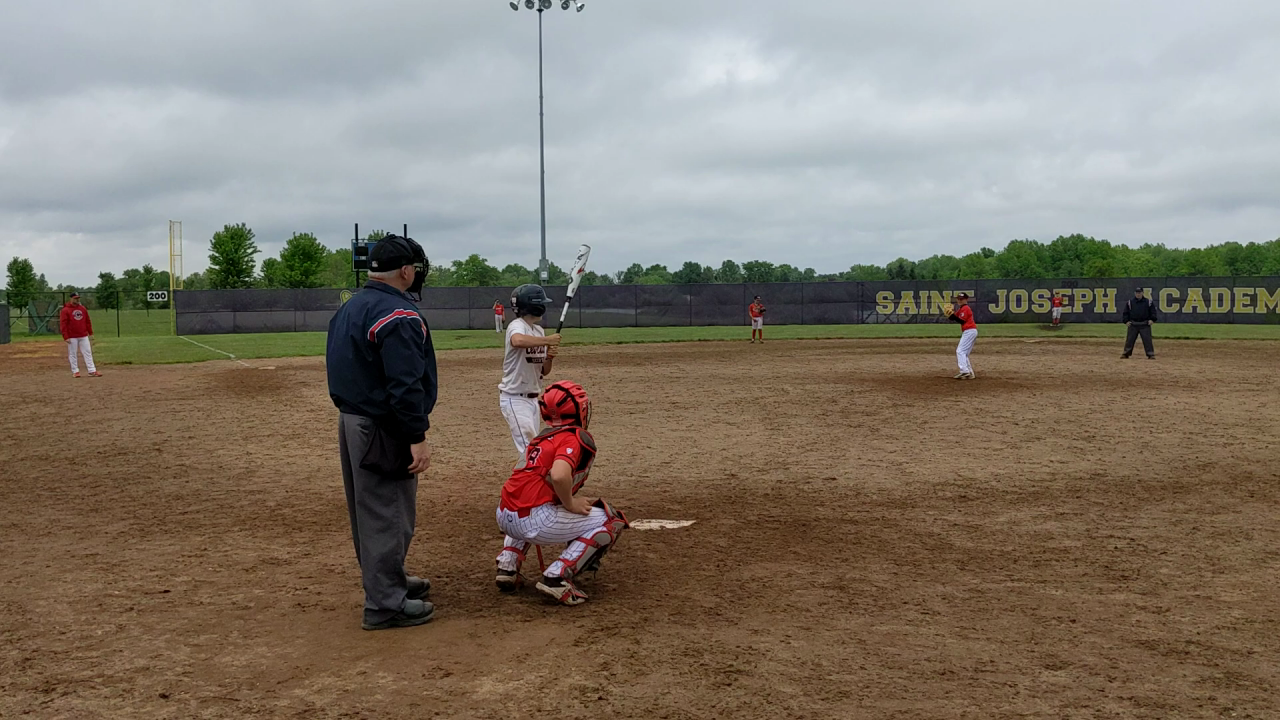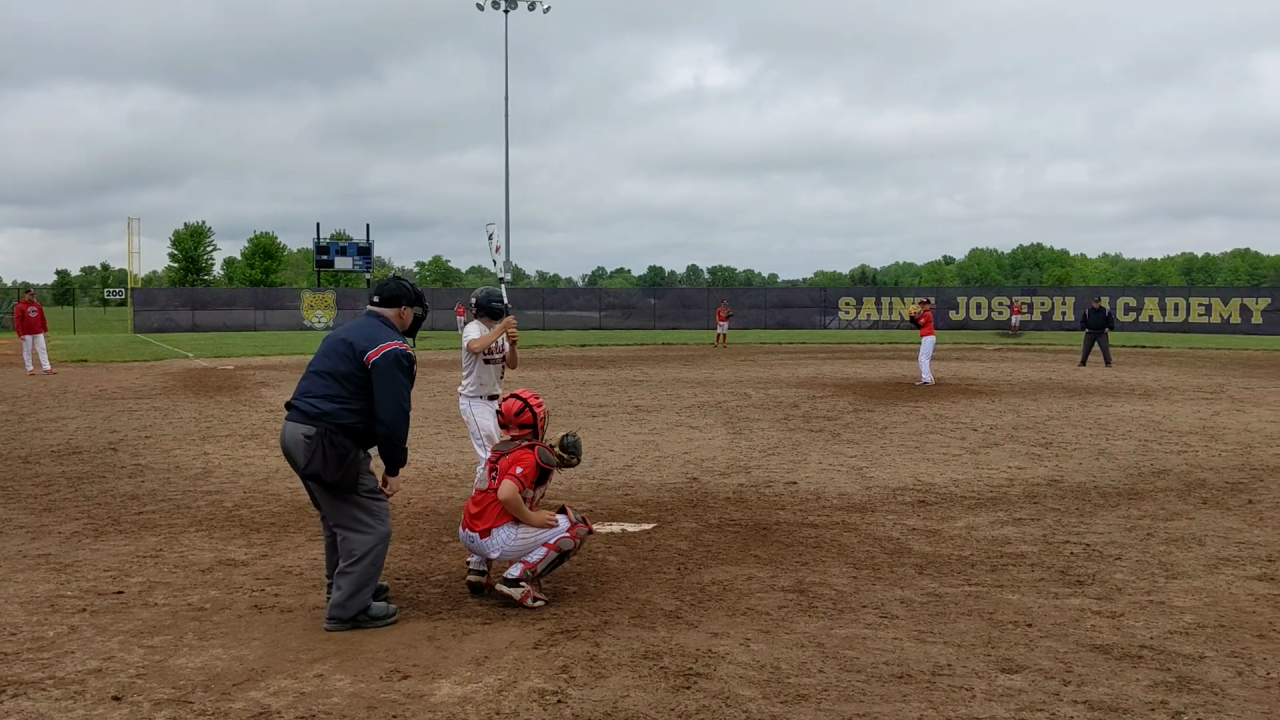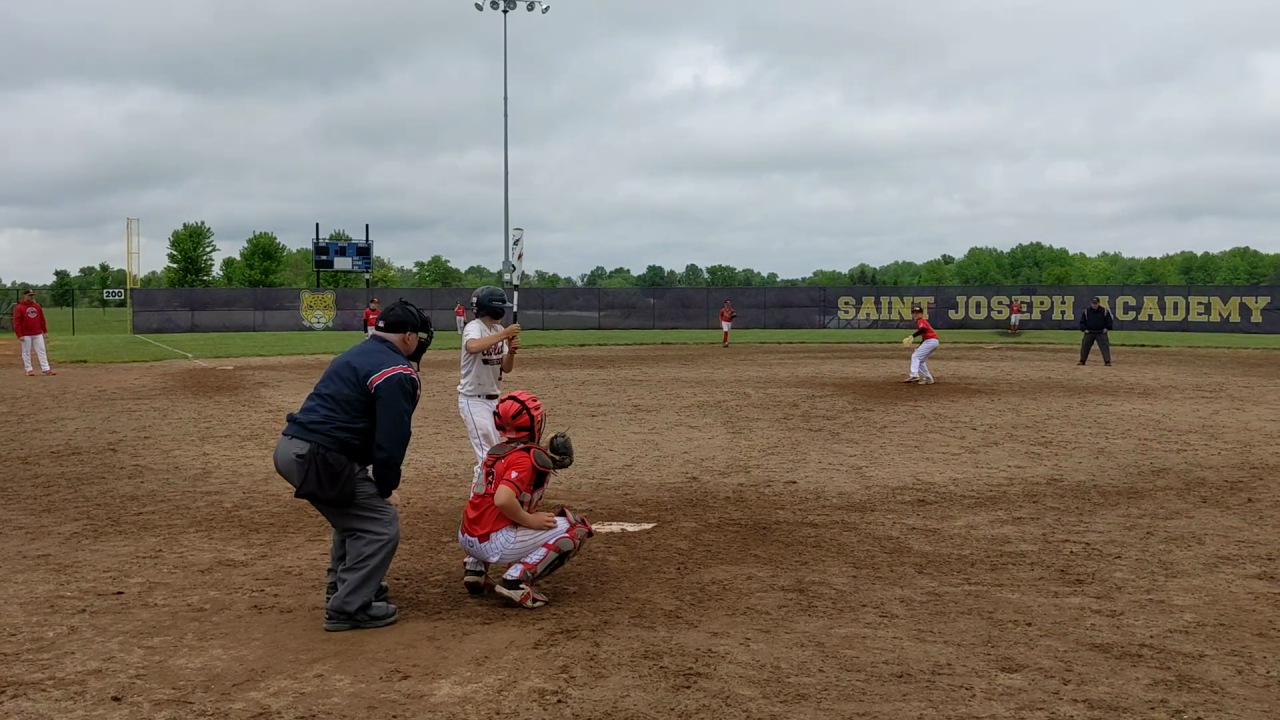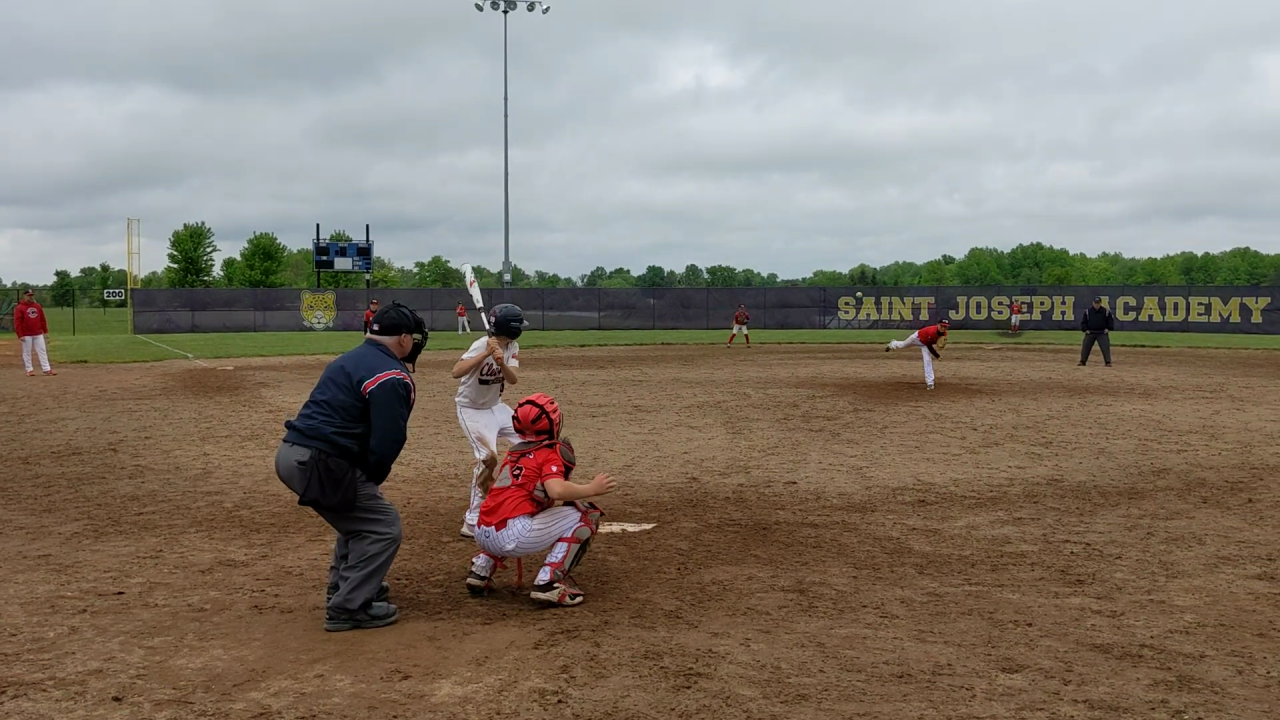
dt=0.7s
person 1, frame 1
left shoulder: (348, 308)
right shoulder: (398, 315)
right elbow: (405, 384)
right wrist: (418, 437)
left hip: (352, 420)
right hip: (382, 429)
left knee: (371, 513)
right knee: (388, 517)
left ankle: (388, 583)
right ankle: (384, 606)
person 1, frame 2
left shoulder: (346, 331)
right shoulder: (392, 348)
right elbow: (392, 414)
right wrist: (393, 468)
left hip: (297, 430)
right hip: (326, 440)
left knee: (342, 514)
right knee: (370, 521)
left ankle: (345, 586)
right ankle: (348, 608)
person 1, frame 3
left shoulder: (354, 355)
right shoulder: (397, 373)
right elbow: (392, 437)
right wrist: (387, 487)
left hip: (292, 445)
right hip: (319, 456)
left knee: (356, 512)
right knee: (381, 524)
left ankle: (343, 586)
right ankle: (348, 607)
person 1, frame 4
left shoulder: (350, 359)
right shoulder: (393, 378)
right elbow: (387, 442)
left wrist: (365, 481)
right wrist: (373, 481)
left hip: (293, 452)
right hip: (319, 463)
left knee: (360, 514)
right knee: (384, 525)
left ankle: (345, 588)
right ankle: (348, 608)
person 2, frame 1
left shoulder: (543, 437)
right shoulder: (576, 438)
right elbow: (559, 475)
right wrist: (570, 504)
left hip: (505, 516)
right hip: (534, 520)
right knee: (612, 522)
left ankle: (508, 566)
right ankle: (557, 578)
person 2, frame 2
left shoulder: (501, 448)
right shoulder: (532, 454)
right elbow: (506, 495)
right wrist: (531, 518)
left hip: (468, 533)
right hip: (496, 540)
right knee: (577, 527)
left ankle: (478, 568)
right ankle: (518, 579)
person 2, frame 3
left shoulder: (497, 451)
right shoulder: (526, 457)
right elbow: (503, 500)
right wrist: (532, 521)
left hip: (467, 538)
right hip: (495, 543)
right knee: (576, 528)
left ankle: (476, 569)
right ankle: (518, 580)
person 2, frame 4
left shoulder: (515, 451)
right shoulder: (551, 453)
right elbow: (557, 491)
right wrist: (592, 489)
left hip: (484, 534)
right hip: (512, 535)
right knee: (586, 515)
left ankle: (481, 571)
right ankle: (548, 583)
person 3, frame 1
left shoulder: (539, 331)
right shoulder: (517, 326)
left elbow: (544, 371)
right elbow: (518, 341)
left wrist: (550, 357)
right wrist: (548, 340)
left hip: (532, 399)
right hip: (515, 399)
person 3, frame 2
left shoulder: (498, 331)
right shoulder: (473, 328)
left elbow: (512, 364)
right elbow: (475, 347)
left wrist: (512, 344)
right wrist: (501, 328)
left hip: (493, 401)
right hip: (475, 402)
left knee: (491, 453)
right knee: (489, 455)
person 3, frame 3
left shoulder: (499, 330)
right shoulder: (474, 327)
left elbow: (507, 368)
right elbow: (473, 347)
left wrist: (511, 351)
right wrist: (503, 334)
left hip: (492, 400)
right hip: (474, 401)
right knee: (488, 457)
person 3, frame 4
left shoulder: (512, 346)
right shoulder: (482, 345)
left elbow: (512, 380)
right elbow: (456, 372)
left wrist: (501, 362)
right wrist: (486, 354)
left hip: (494, 407)
right hip: (471, 410)
right knee: (488, 457)
right ankle: (473, 523)
